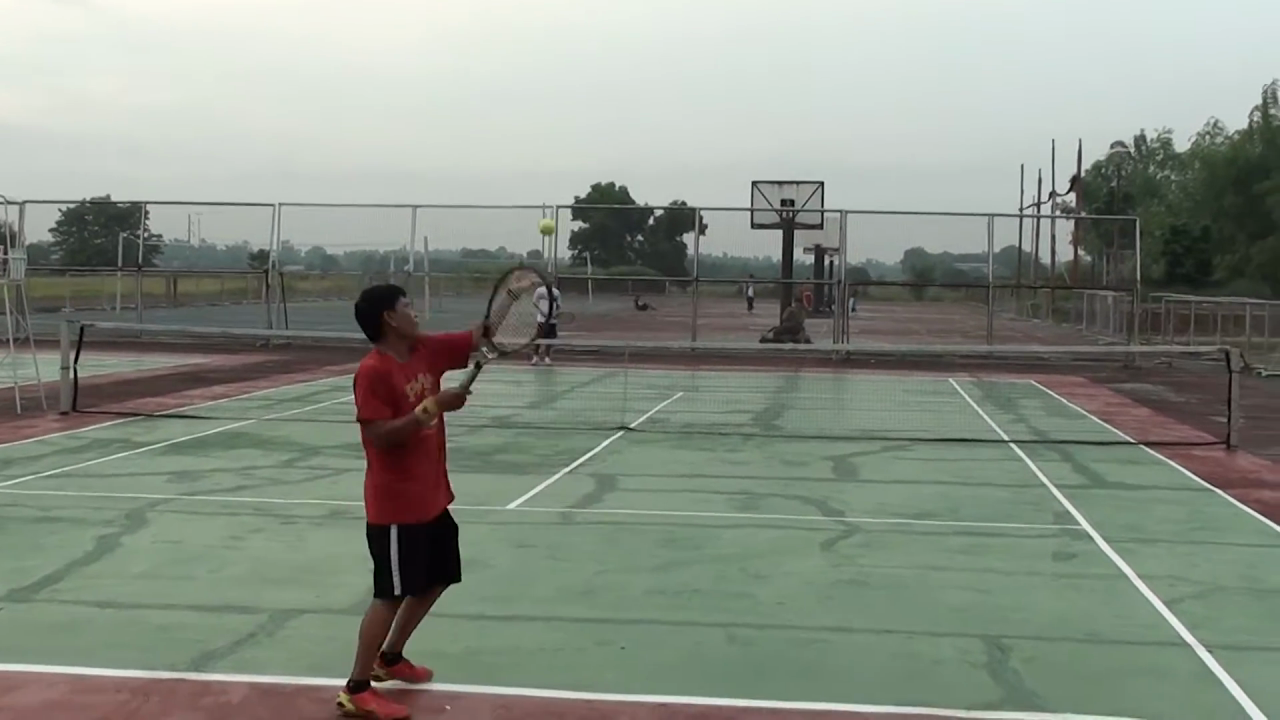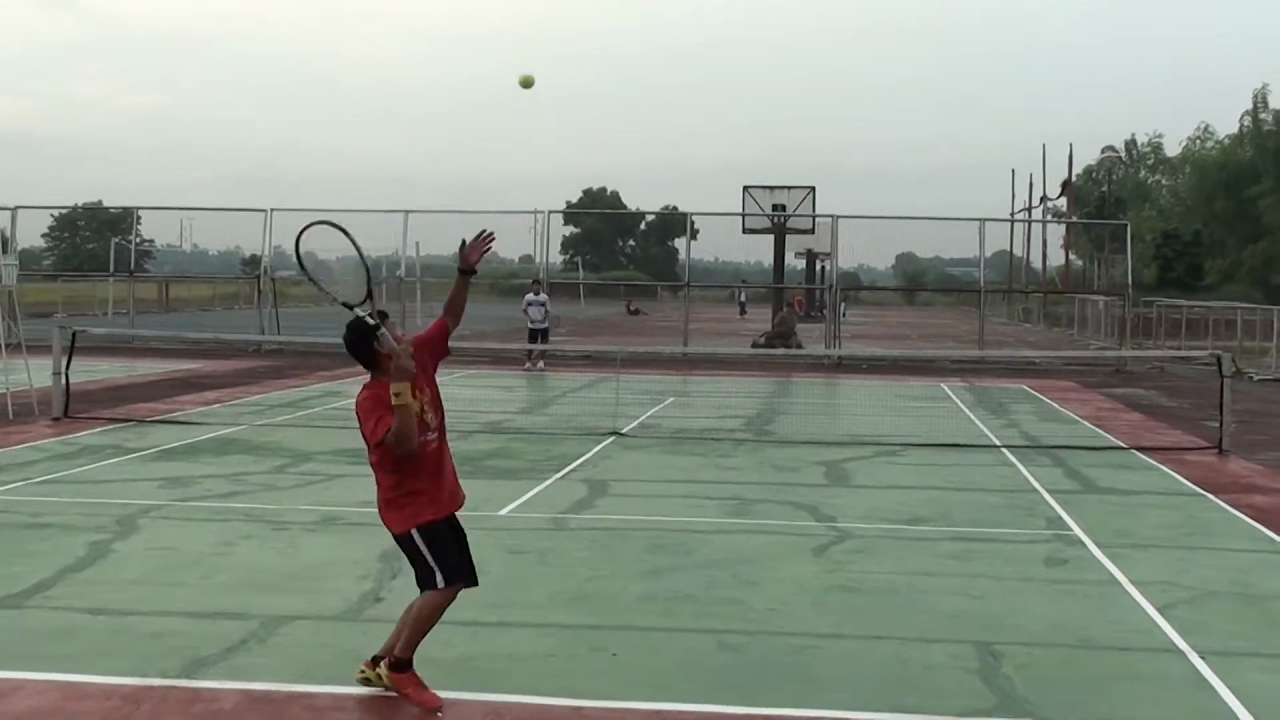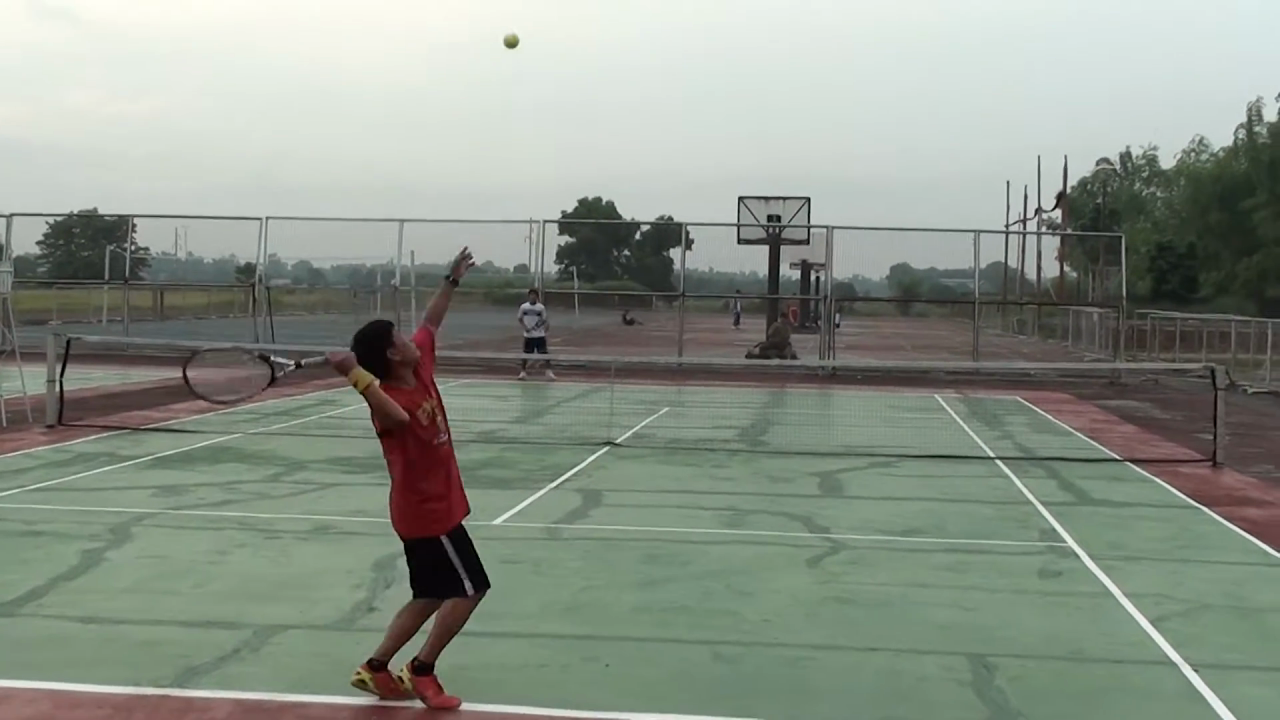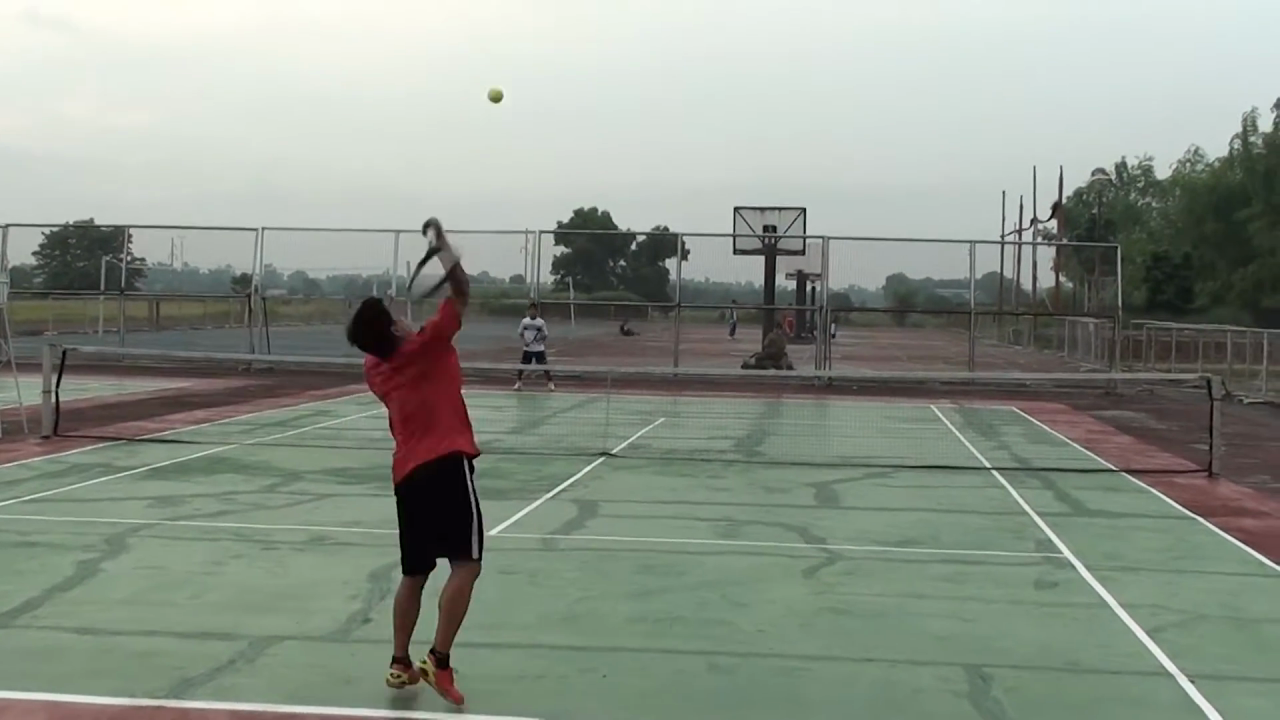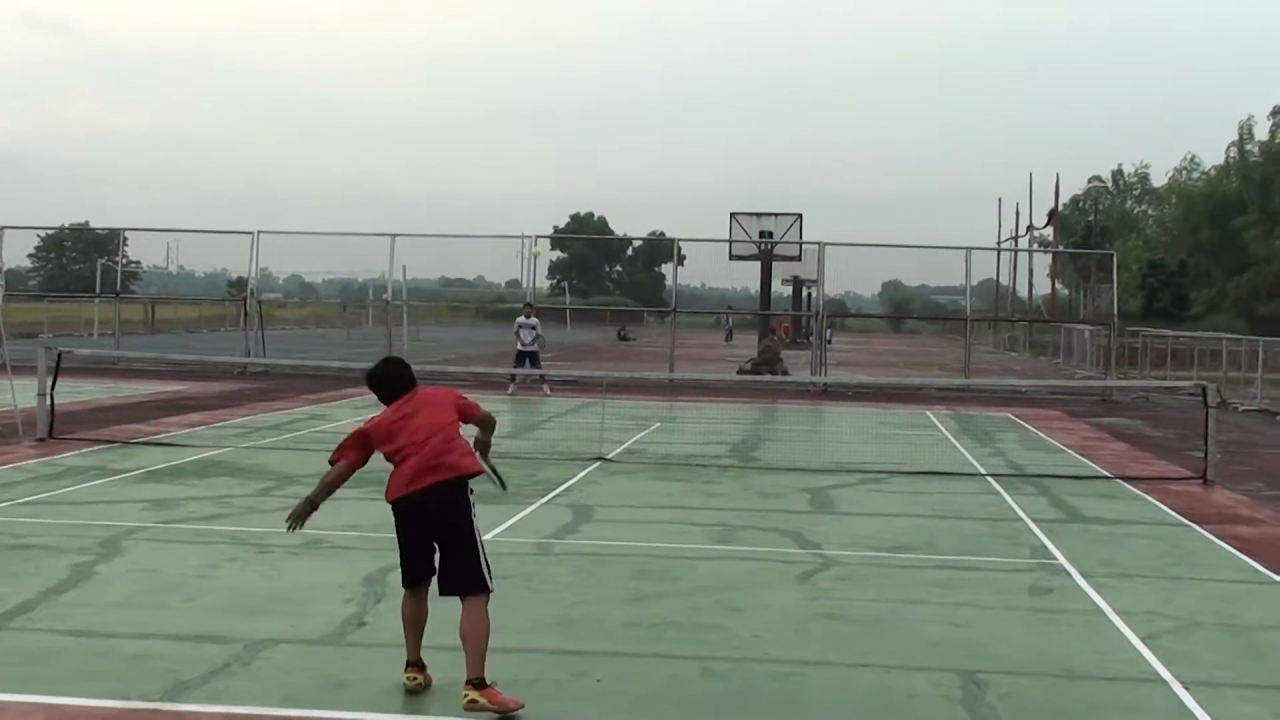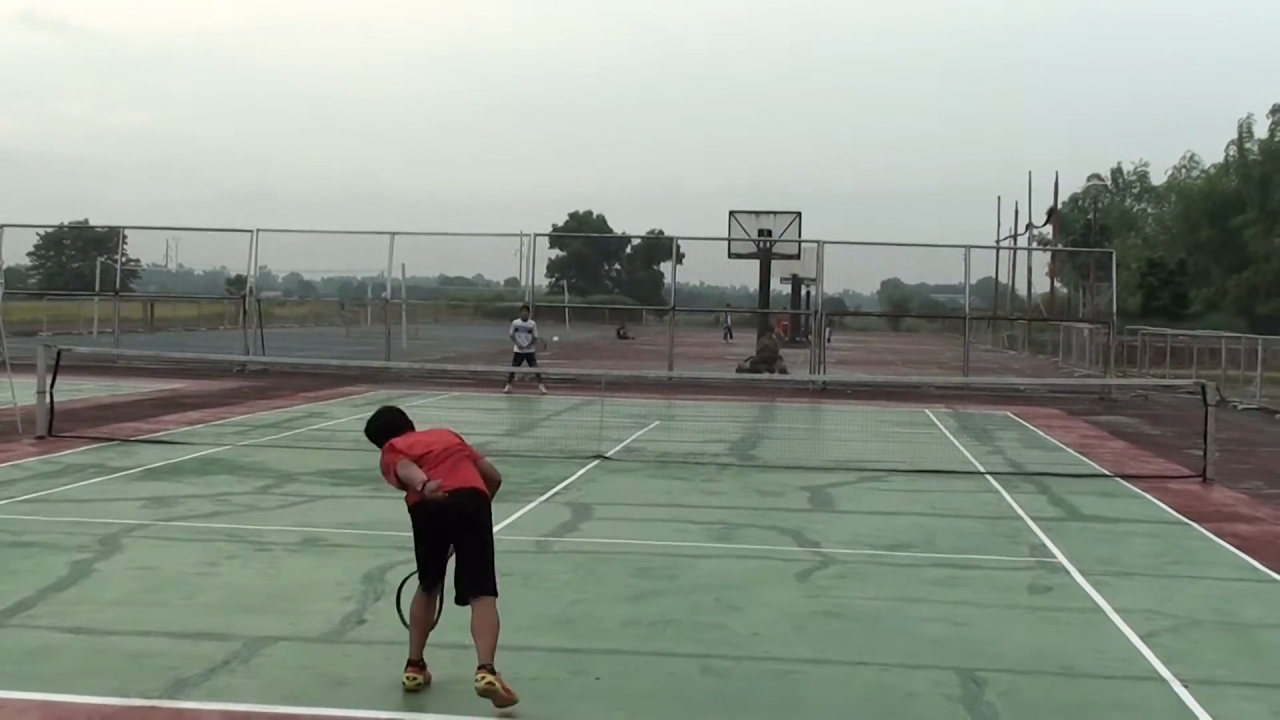
dt=0.2s
person 1, frame 1
left shoulder: (425, 350)
right shoulder: (371, 370)
left elbow: (478, 339)
right elbow: (381, 435)
right wrist: (433, 408)
left hip: (430, 500)
right hip: (393, 506)
left knee: (435, 582)
right knee: (393, 596)
left ankle: (389, 657)
person 1, frame 2
left shoulder: (419, 358)
right shoulder: (371, 399)
left elbow: (450, 316)
right elbow: (405, 444)
left wrist: (466, 270)
right wrist: (398, 384)
left hip: (441, 502)
right hip: (411, 508)
left knee: (442, 589)
right knee: (445, 585)
left ankle: (383, 663)
right ankle: (393, 663)
person 1, frame 3
left shoulder: (416, 369)
right shoulder: (388, 402)
left elbow: (429, 323)
right elbow: (399, 424)
left wrist: (452, 280)
right wrist: (355, 375)
left hip: (435, 510)
right hip: (428, 516)
left knee: (430, 595)
right knee: (467, 593)
left ankle: (376, 668)
right ankle: (420, 674)
person 1, frame 4
left shoulder: (378, 367)
right shoulder: (425, 347)
left elbow: (371, 361)
right elbow: (459, 291)
right wrist: (447, 254)
left hip: (408, 474)
right hip: (445, 462)
left knee: (414, 572)
right knee: (465, 565)
left ankle: (400, 662)
right ankle: (439, 659)
person 1, frame 5
left shoulder: (377, 426)
right shoulder: (442, 396)
left elbow: (339, 470)
right elbow: (487, 420)
left wrist: (309, 503)
right wrist: (484, 441)
left hip: (405, 500)
right hip: (447, 491)
left knee: (415, 585)
right knee: (474, 594)
left ankle: (414, 668)
right ankle: (478, 687)
person 1, frame 6
left shoulder: (391, 450)
right shoulder: (447, 434)
left elbow: (407, 470)
right elbow: (493, 477)
left wrist: (424, 488)
left hip: (428, 504)
right hip: (471, 498)
left knee: (428, 586)
right knee: (483, 596)
left ankle: (414, 666)
right ankle: (486, 671)
